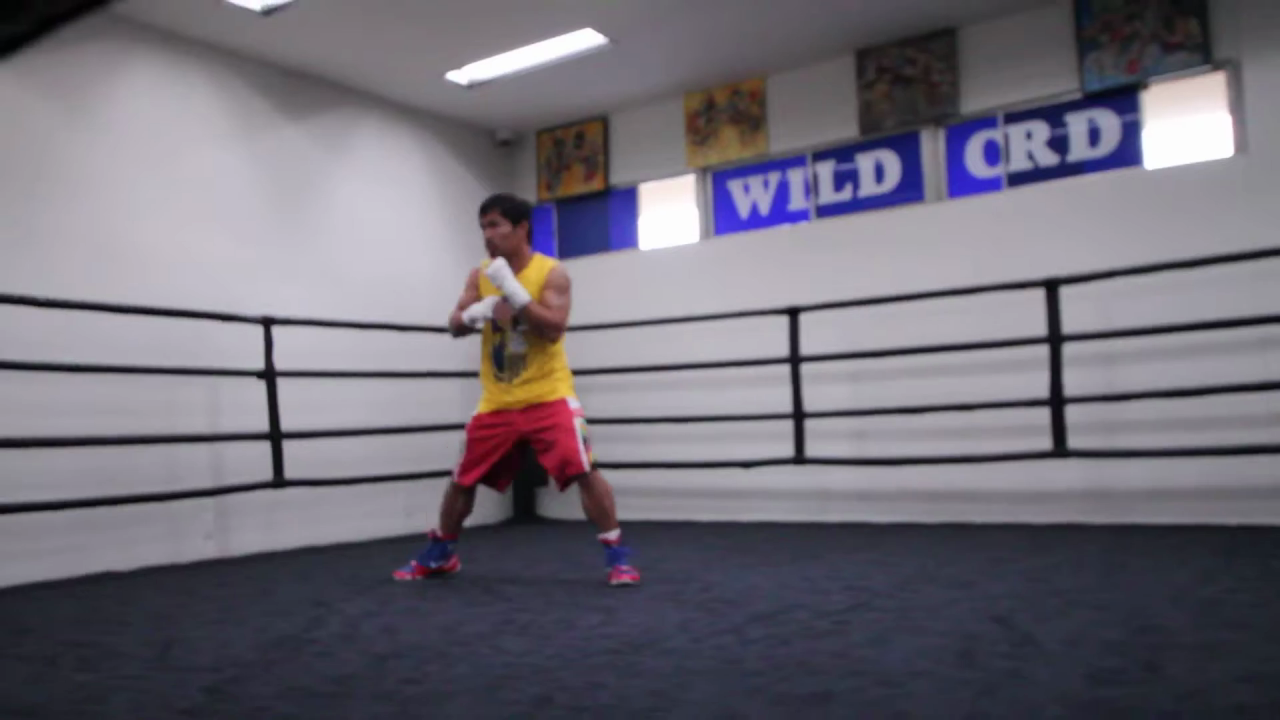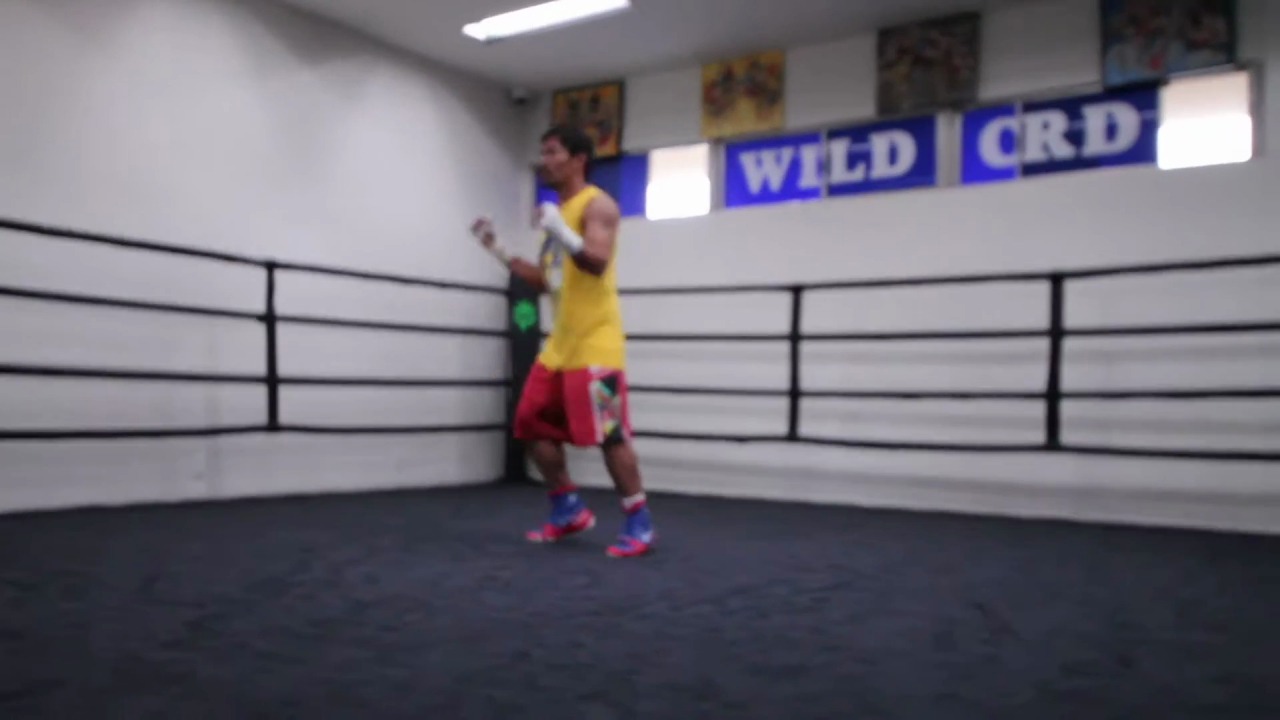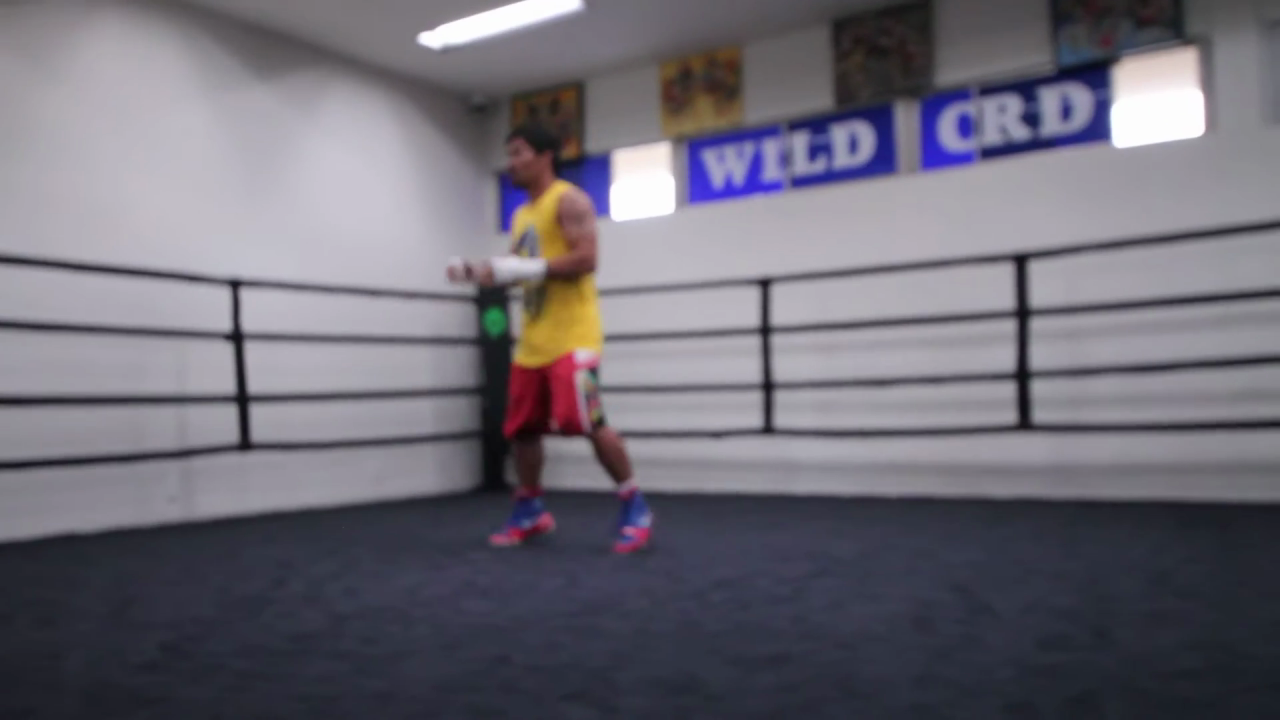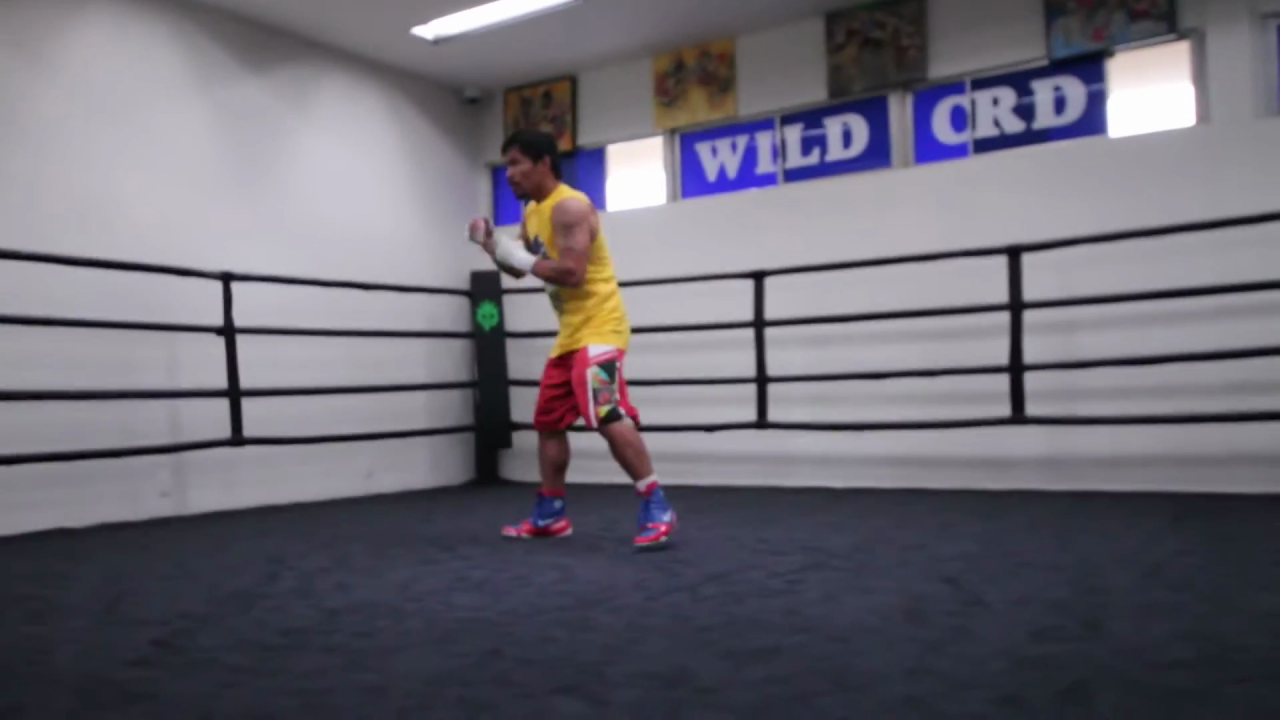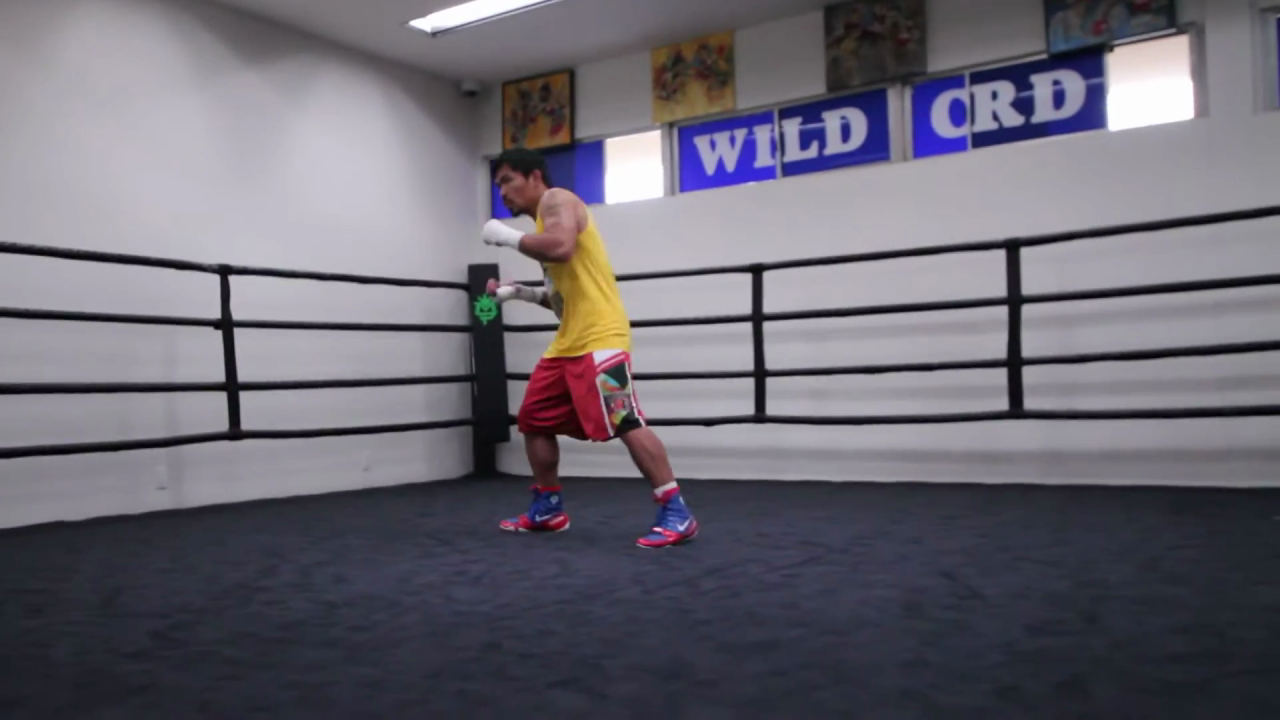
dt=0.4s
person 1, frame 1
left shoulder: (552, 274)
right shoulder: (482, 274)
left elbow: (553, 330)
right elbow: (456, 325)
left wrist: (511, 288)
right wrist: (474, 313)
left hip: (548, 394)
right hip: (498, 401)
left knee: (583, 470)
right knee: (463, 481)
left ankle: (618, 557)
right ankle: (439, 554)
person 1, frame 2
left shoulder: (596, 204)
right shoulder: (555, 214)
left elbow: (598, 261)
right elbow: (539, 278)
left wrist: (562, 233)
right wrist: (497, 250)
left hip: (595, 346)
right hip: (560, 346)
left knee: (608, 435)
right knee: (532, 429)
left ankle: (639, 524)
right ankle: (568, 510)
person 1, frame 3
left shoulder: (568, 199)
right shoulder: (522, 215)
left elbow: (587, 260)
right elbow: (510, 271)
left wrist: (524, 269)
right wrist: (472, 270)
left hip: (573, 336)
right hip: (533, 343)
left knee: (590, 424)
right knee: (520, 431)
left ankle: (634, 510)
right ankle: (530, 513)
person 1, frame 4
left shoulder: (570, 206)
right shoulder: (532, 211)
left elbow: (571, 273)
right elbow: (524, 267)
left wrist: (520, 257)
right wrist: (490, 245)
left hip: (599, 328)
right hip: (570, 334)
left knee: (609, 417)
right knee: (548, 423)
left ankle: (656, 507)
right ankle: (550, 514)
person 1, frame 5
left shoulder: (558, 200)
right shoulder: (548, 220)
left elbow: (559, 247)
left wrist: (507, 236)
right wrist: (519, 292)
left hip: (600, 336)
right hip: (569, 341)
left knee: (625, 423)
right knee: (533, 421)
left ankle: (677, 514)
right ankle: (547, 509)
